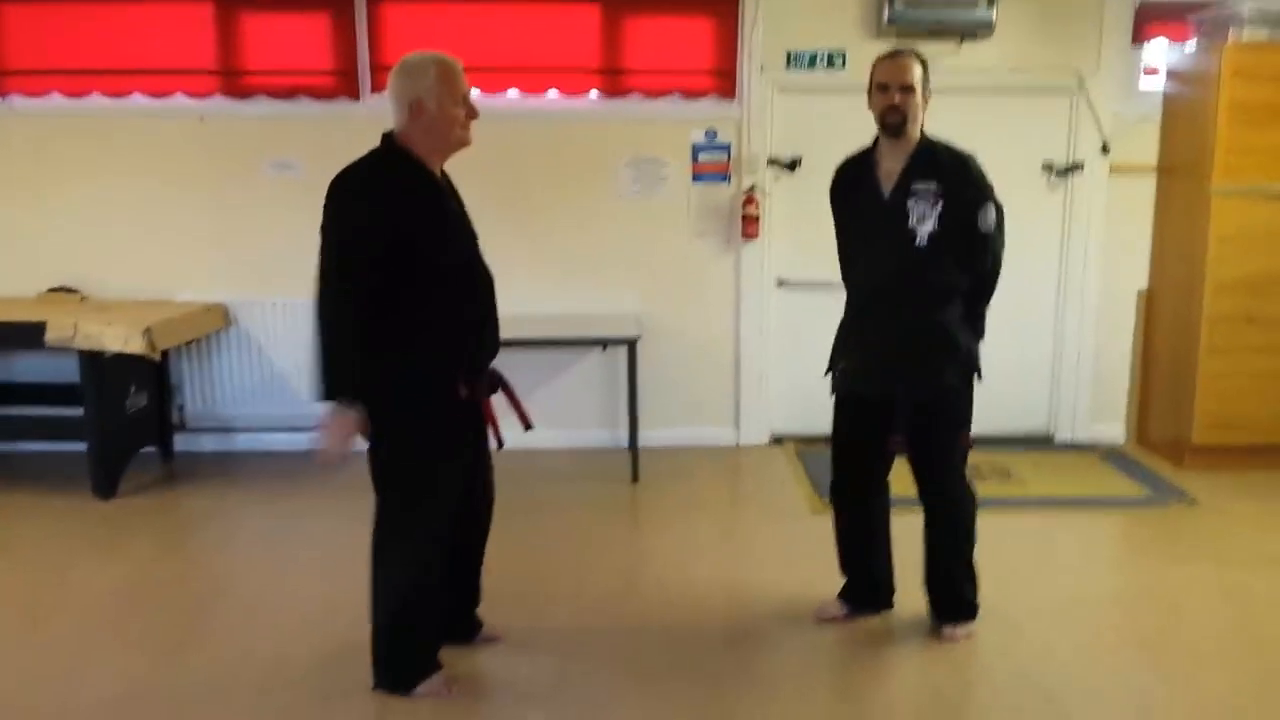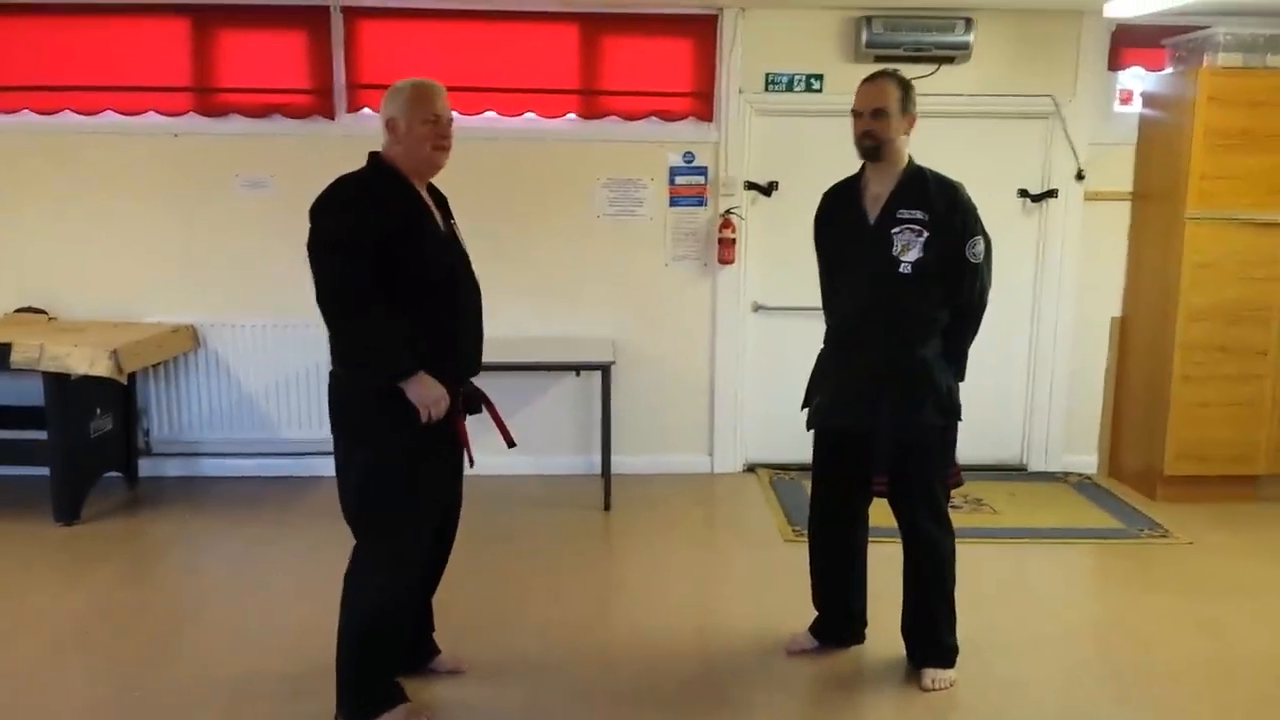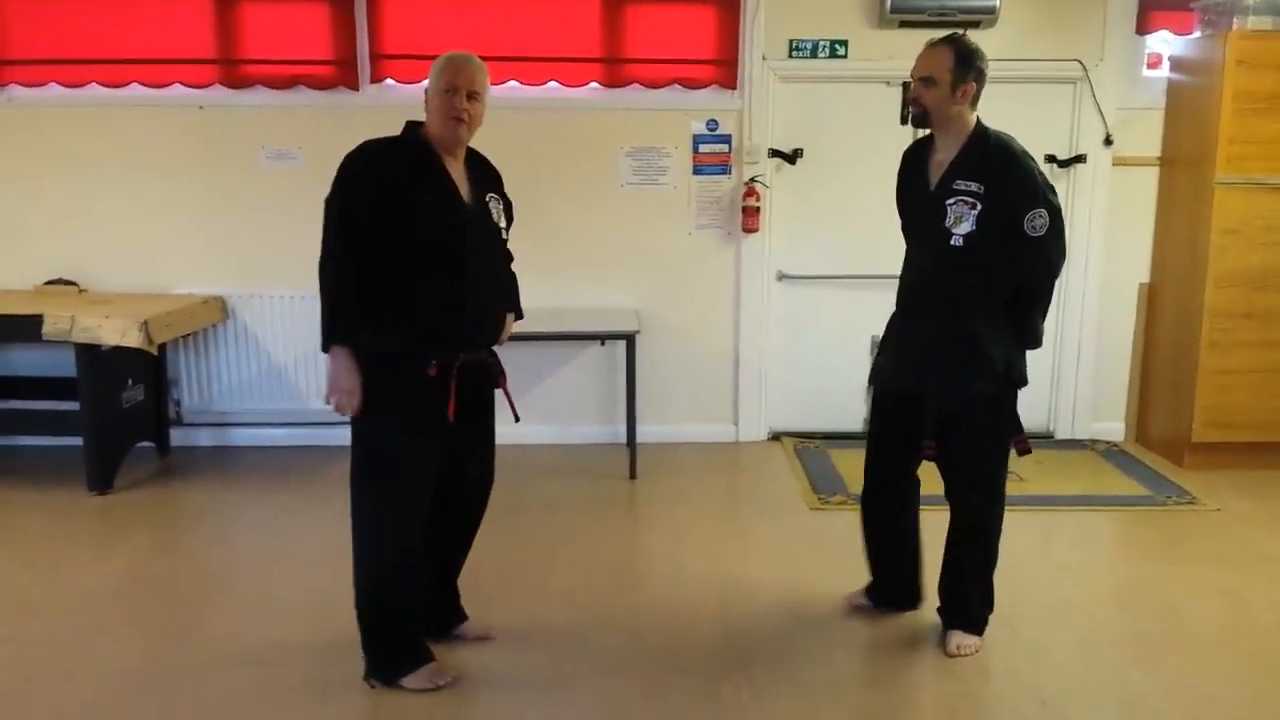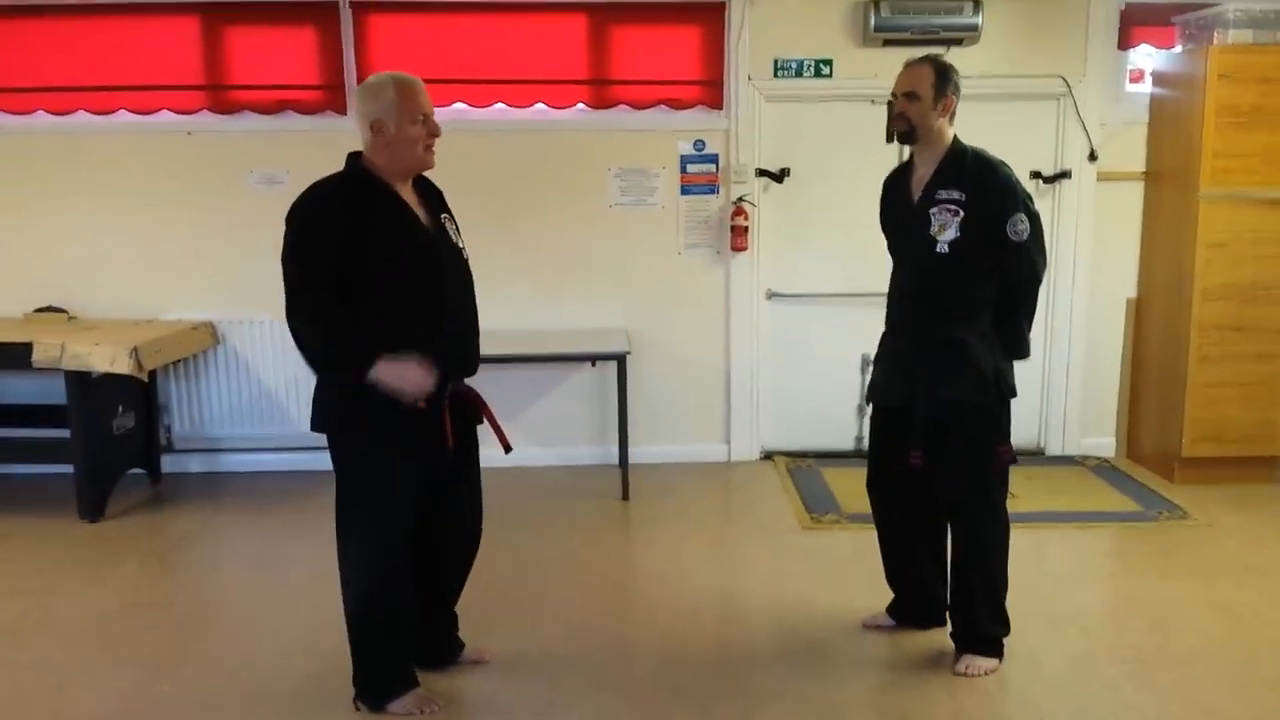
dt=1s
person 1, frame 1
left shoulder: (430, 180)
right shoulder: (371, 187)
right elbow: (341, 296)
right wrist: (344, 399)
left hip: (453, 384)
right hip: (405, 389)
left knee: (468, 504)
right knee: (414, 519)
left ankle: (454, 617)
right ankle: (401, 663)
person 1, frame 2
left shoulder: (430, 199)
right shoulder: (353, 201)
right elbow: (347, 305)
left wrist: (456, 364)
right wrist: (408, 376)
left hip: (435, 397)
right hip: (382, 403)
left knee: (431, 531)
right knee: (390, 540)
left ankle: (410, 645)
person 1, frame 3
left shoulder: (485, 176)
right shoulder: (376, 166)
right elbow: (341, 262)
left wrist: (507, 308)
right wrist: (342, 352)
left hip: (468, 370)
right hip: (397, 370)
left knee: (462, 497)
right knee: (393, 508)
left ankle: (437, 610)
right ankle: (394, 653)
person 1, frame 4
left shoulder: (428, 196)
right shoulder: (329, 206)
right elbow: (310, 313)
left wrist: (457, 378)
right wrist: (375, 368)
left hip: (444, 403)
right hip: (374, 409)
left knee: (453, 529)
right knee: (379, 542)
left ankle: (435, 640)
person 2, frame 1
left shoulder: (957, 173)
right shoulder: (850, 177)
left elbow: (985, 262)
left wrist: (955, 331)
right wrist: (871, 323)
left hip: (937, 356)
right hip: (865, 349)
left knee: (944, 484)
right knee: (854, 477)
left ankle: (954, 605)
right ankle: (866, 589)
person 2, frame 2
left shoulder: (946, 200)
right shoulder: (835, 203)
left elbow: (970, 296)
left wrist: (934, 366)
right wrist: (852, 355)
left hip: (919, 391)
right hip: (844, 382)
left knee: (924, 522)
right knee: (833, 513)
left ankle: (932, 648)
right ankle: (838, 623)
person 2, frame 3
left shoulder: (1009, 166)
right shoulder: (913, 160)
left elbow: (1043, 258)
left wrist: (1009, 338)
right wrist: (921, 317)
left hip: (978, 356)
right hip: (908, 341)
left knee: (973, 490)
right knee: (885, 472)
left ankle: (965, 614)
right ankle: (893, 586)
person 2, frame 4
left shoulder: (988, 178)
right shoulder: (896, 184)
left elbow: (1026, 268)
left wrist: (999, 347)
right wrist: (908, 337)
left hip: (969, 369)
right hip: (904, 362)
left knee: (973, 503)
right knee: (895, 490)
left ankle: (981, 635)
right ankle: (917, 604)
